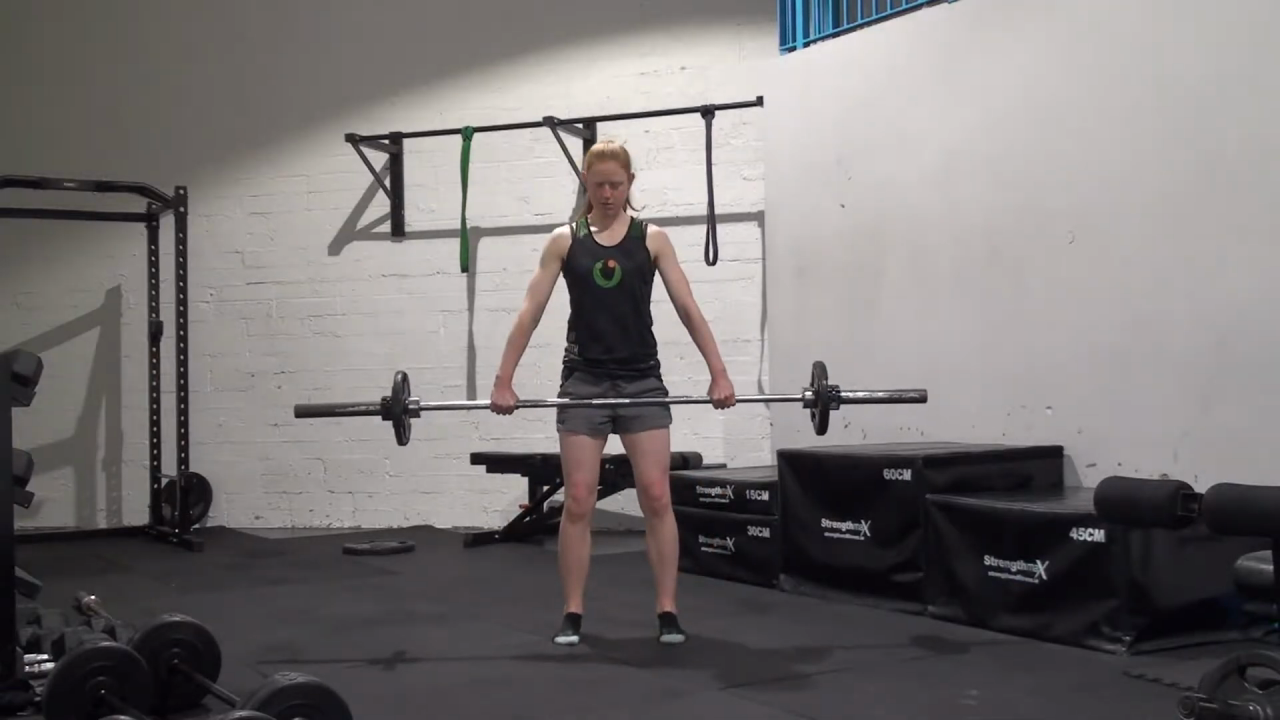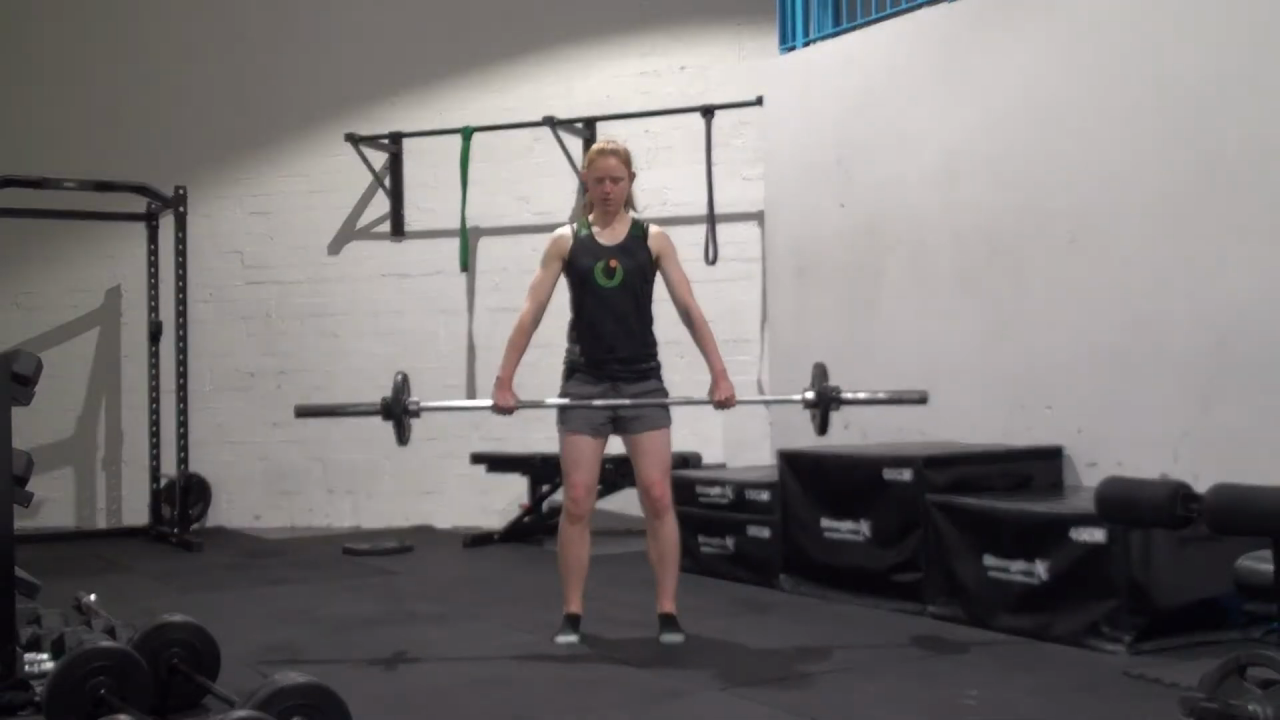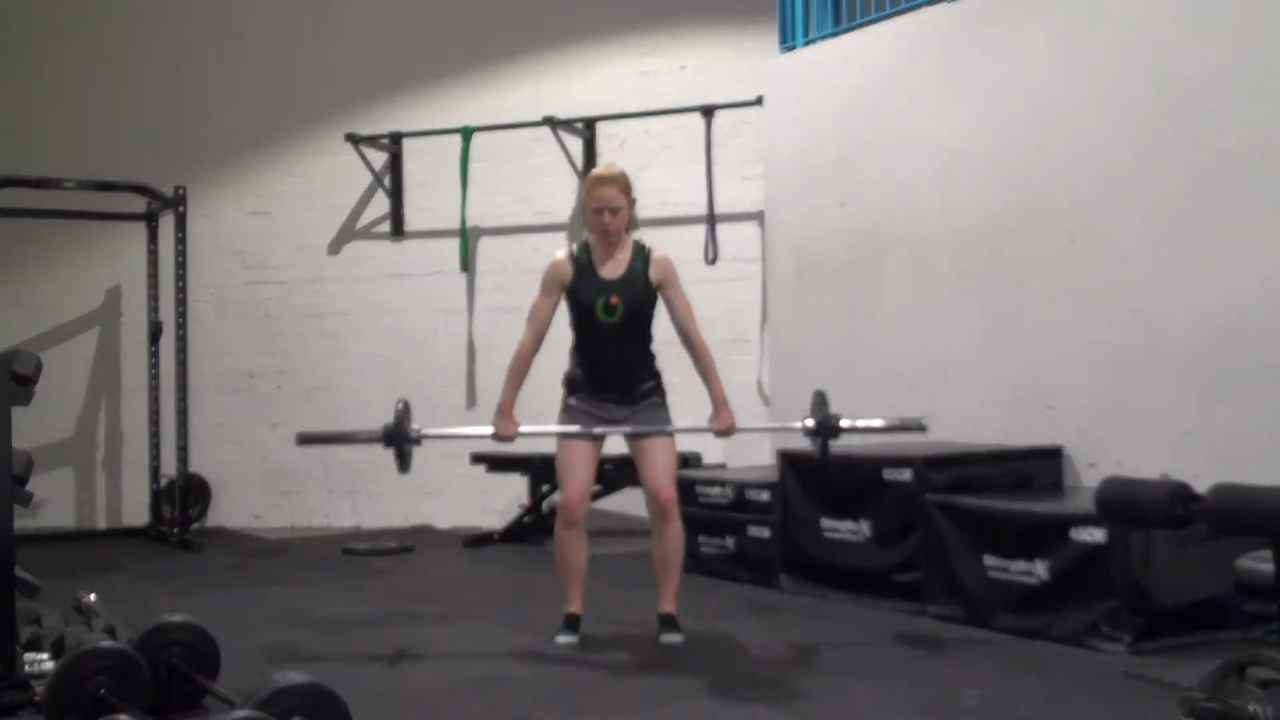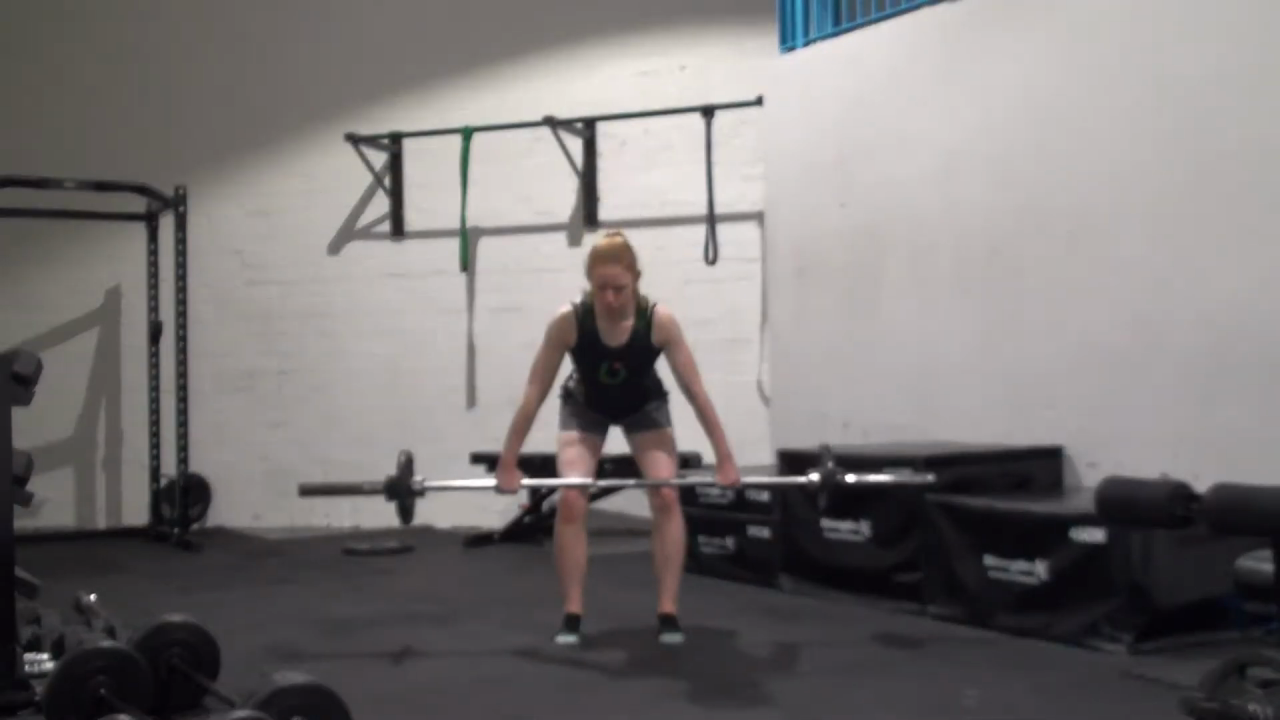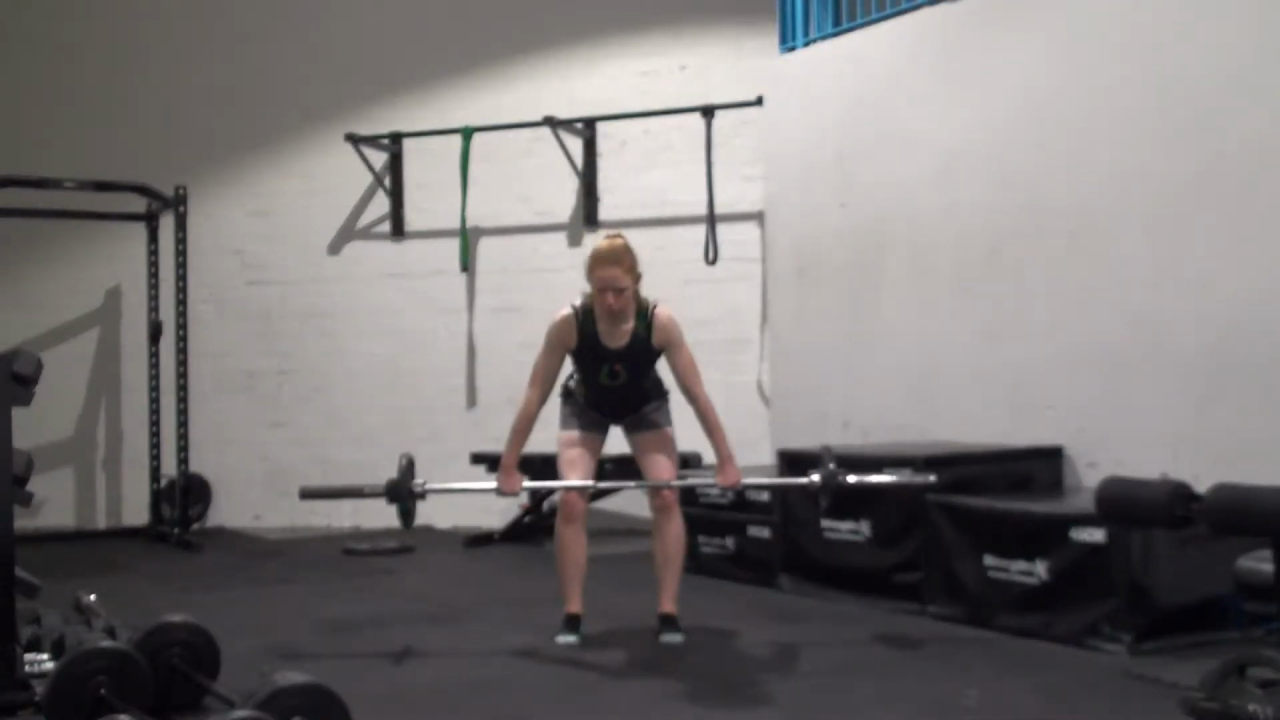
dt=0.5s
person 1, frame 1
left shoulder: (652, 238)
right shoulder: (564, 239)
left elbow: (687, 308)
right elbow: (530, 312)
left wrist: (719, 373)
right wrist: (503, 379)
left hip: (642, 379)
right hip: (583, 380)
left knee: (657, 498)
right knee: (578, 501)
left ankle: (668, 612)
right ankle: (572, 614)
person 1, frame 2
left shoulder: (653, 238)
right shoulder: (566, 240)
left elbow: (689, 308)
right elbow: (531, 312)
left wrist: (719, 373)
right wrist: (504, 379)
left hip: (642, 381)
right hip: (584, 382)
left knee: (658, 499)
right knee: (577, 502)
left ankle: (668, 613)
right ankle: (572, 615)
person 1, frame 3
left shoulder: (656, 263)
right shoulder: (564, 266)
left elbow: (691, 336)
right elbow: (531, 339)
left wrist: (720, 403)
right wrist: (505, 408)
left hip: (643, 396)
right hip: (585, 397)
left knee: (664, 500)
right knee: (571, 506)
left ankle: (668, 614)
right ankle: (571, 615)
person 1, frame 4
left shoulder: (660, 321)
right shoulder: (567, 321)
left elbow: (695, 391)
right elbow: (534, 393)
left wrist: (724, 458)
right wrist: (508, 462)
left hip: (644, 406)
right hip: (585, 407)
left knee: (667, 496)
right knee: (571, 501)
left ankle: (668, 613)
right ankle: (572, 615)
person 1, frame 5
left shoulder: (660, 321)
right shoulder: (568, 323)
left elbow: (696, 392)
right elbow: (535, 395)
left wrist: (726, 460)
right wrist: (508, 464)
left hip: (645, 406)
right hip: (585, 407)
left knee: (667, 497)
right knee: (571, 501)
left ankle: (668, 613)
right ankle: (572, 615)
